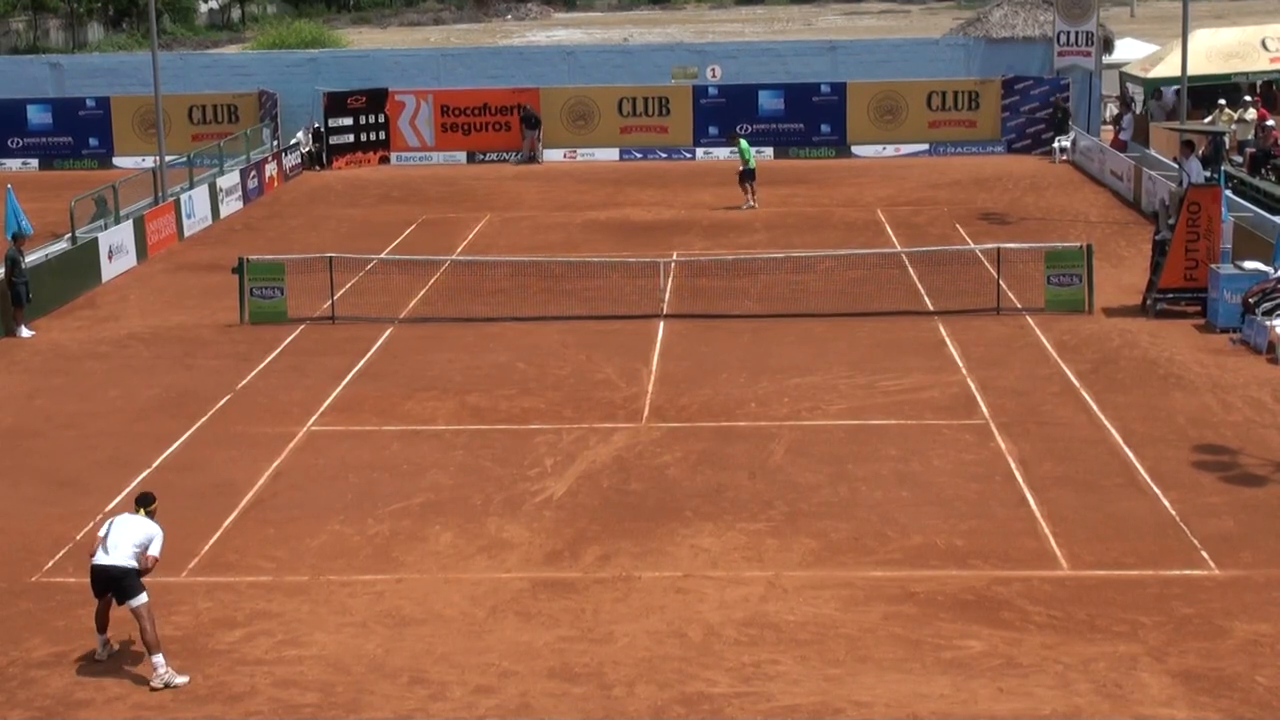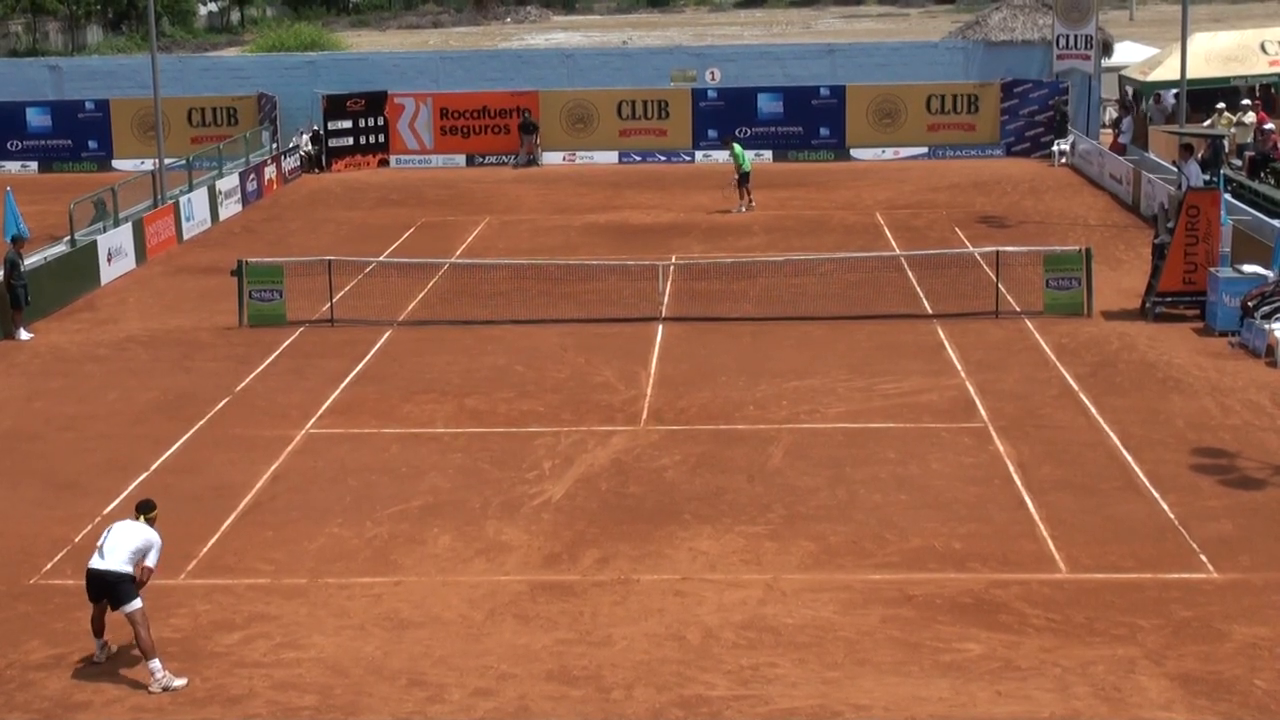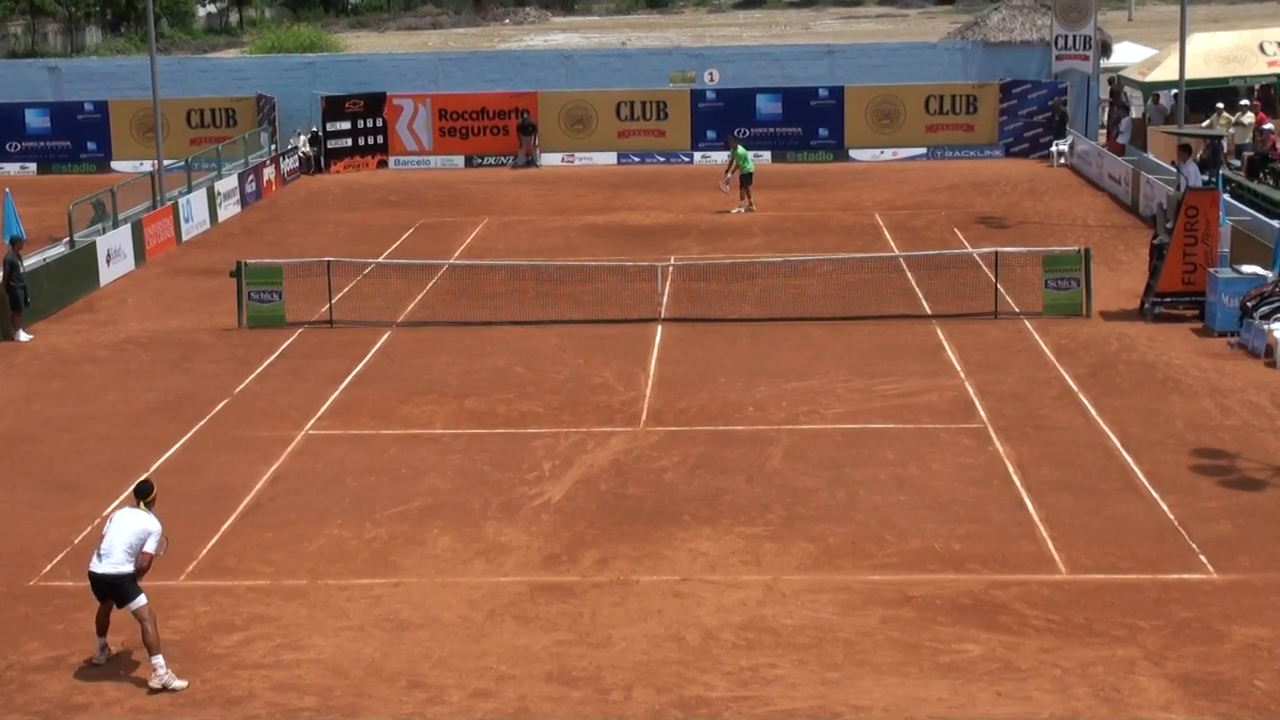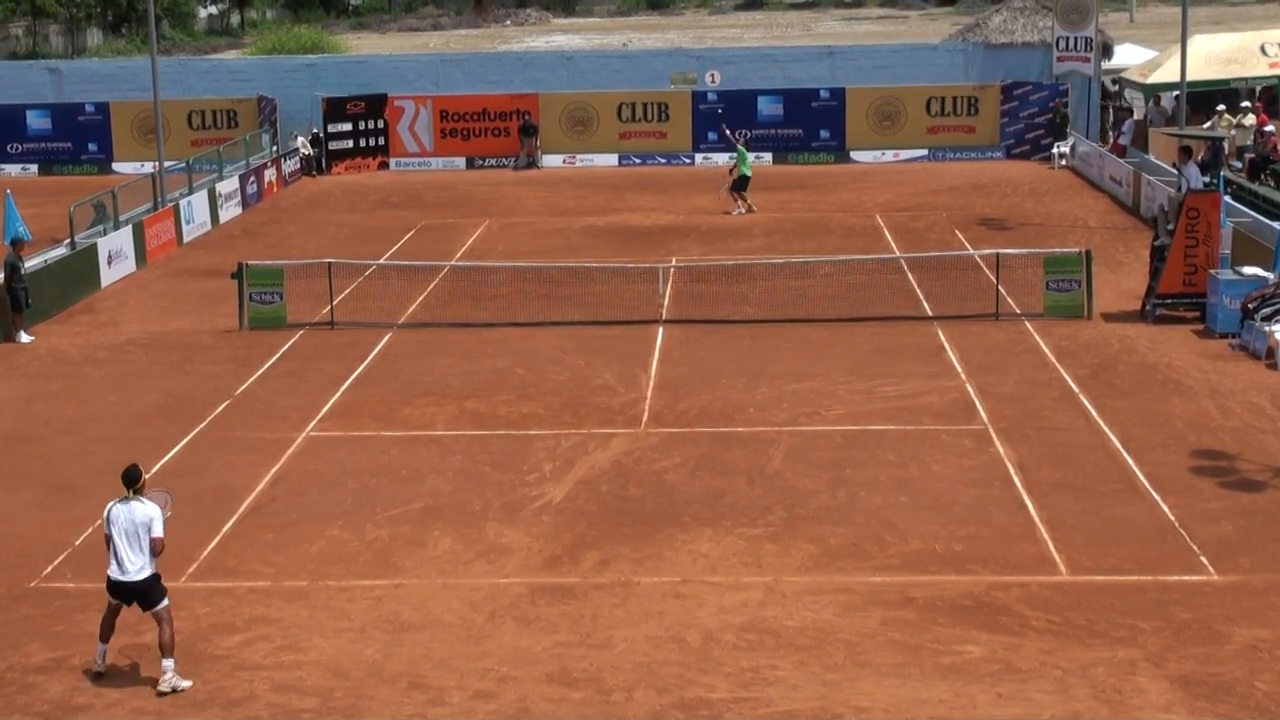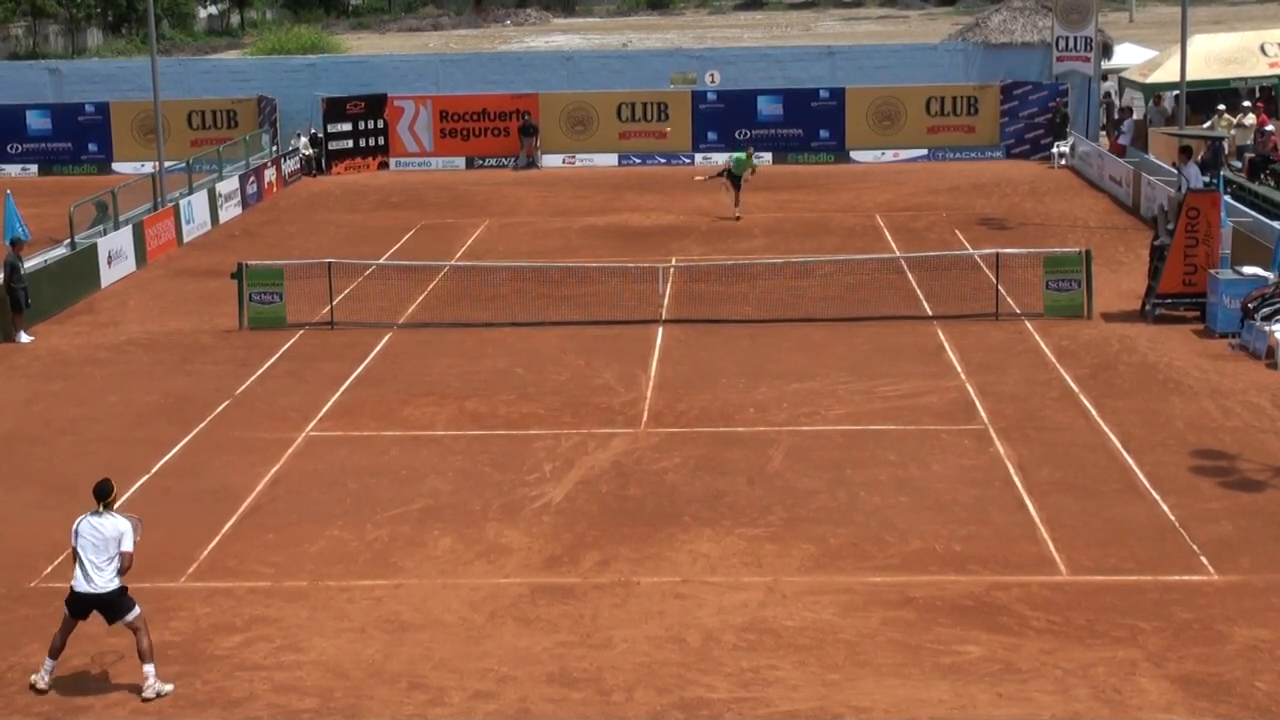
dt=1s
person 1, frame 1
left shoulder: (115, 519)
right shoulder: (155, 530)
left elbow: (93, 551)
right elbow: (149, 565)
right wrist: (134, 577)
left hip: (98, 566)
right hip: (123, 569)
left knee: (104, 602)
right knee: (146, 618)
left ankle: (103, 648)
right ankle: (161, 673)
person 1, frame 2
left shoulder: (116, 525)
right shoulder: (154, 538)
right elbow: (144, 577)
right wrist: (132, 591)
left hip: (93, 570)
right hip: (117, 575)
left knee: (99, 608)
right knee: (140, 624)
left ankle: (101, 650)
right ankle: (159, 678)
person 1, frame 3
left shoulder: (118, 514)
right shoulder: (153, 525)
right elbow: (144, 563)
right wrist: (136, 578)
left hip: (95, 571)
right hip: (118, 575)
left knee: (105, 606)
right knee: (147, 619)
left ankle: (101, 652)
right ankle: (160, 674)
person 1, frame 4
left shoulder: (111, 508)
right shoulder: (152, 510)
left elbow: (109, 544)
right elbow: (157, 549)
left hip: (116, 577)
right hip: (144, 578)
left knee: (111, 614)
right knee: (165, 622)
left ankle: (99, 662)
right ankle: (168, 677)
person 1, frame 5
left shoulder: (80, 522)
right shoulder: (123, 524)
left elbow: (75, 557)
right elbow: (126, 564)
left hip: (80, 590)
right hip: (109, 591)
left knee: (64, 630)
right knee: (141, 629)
left ankle: (43, 677)
right ankle: (150, 683)
